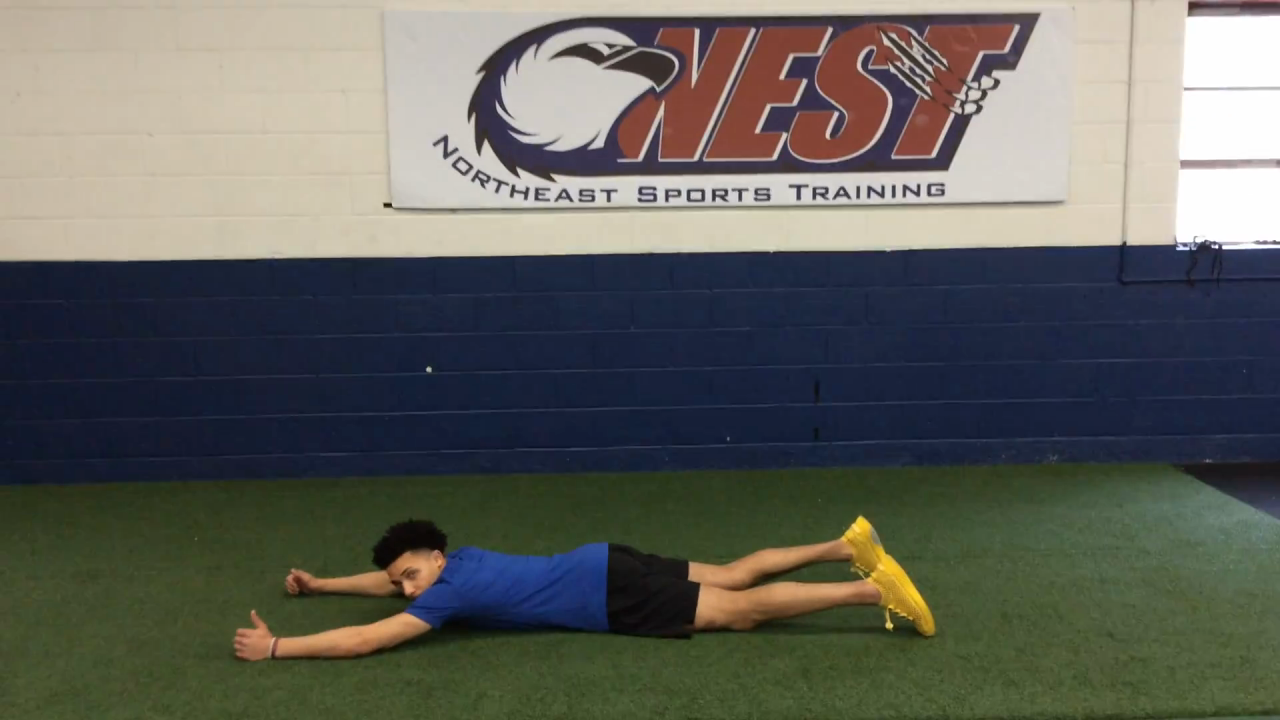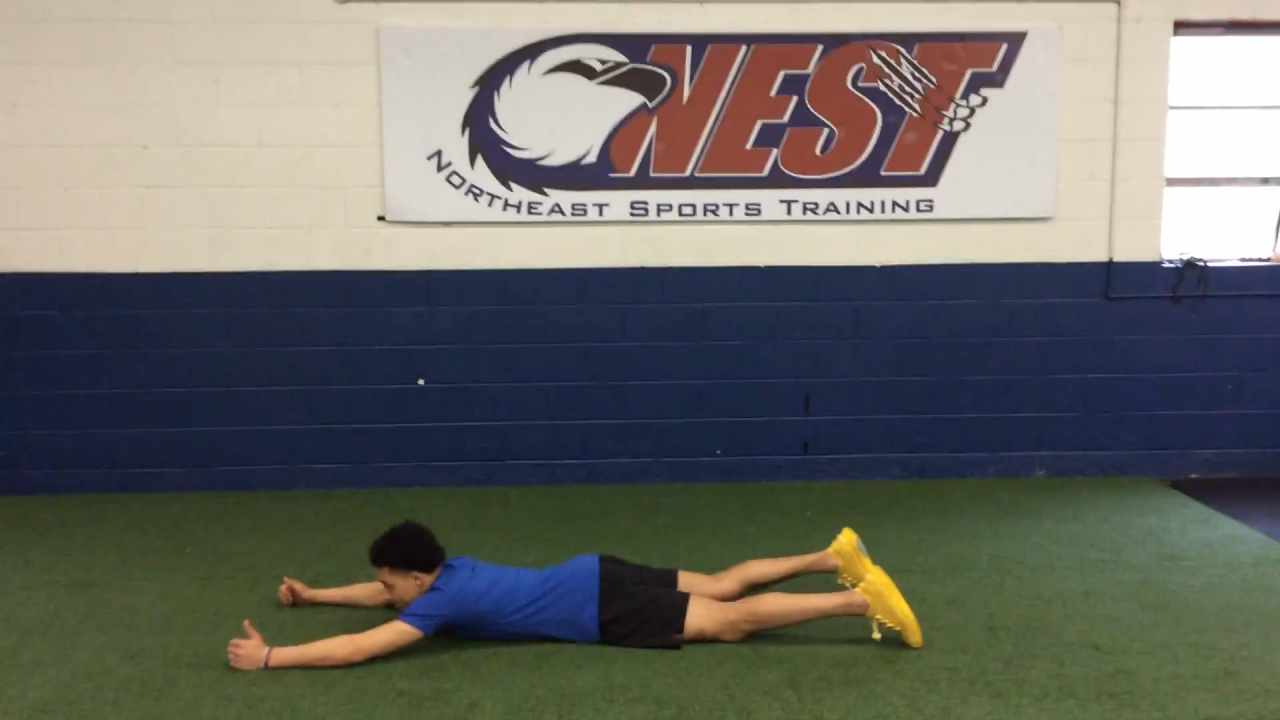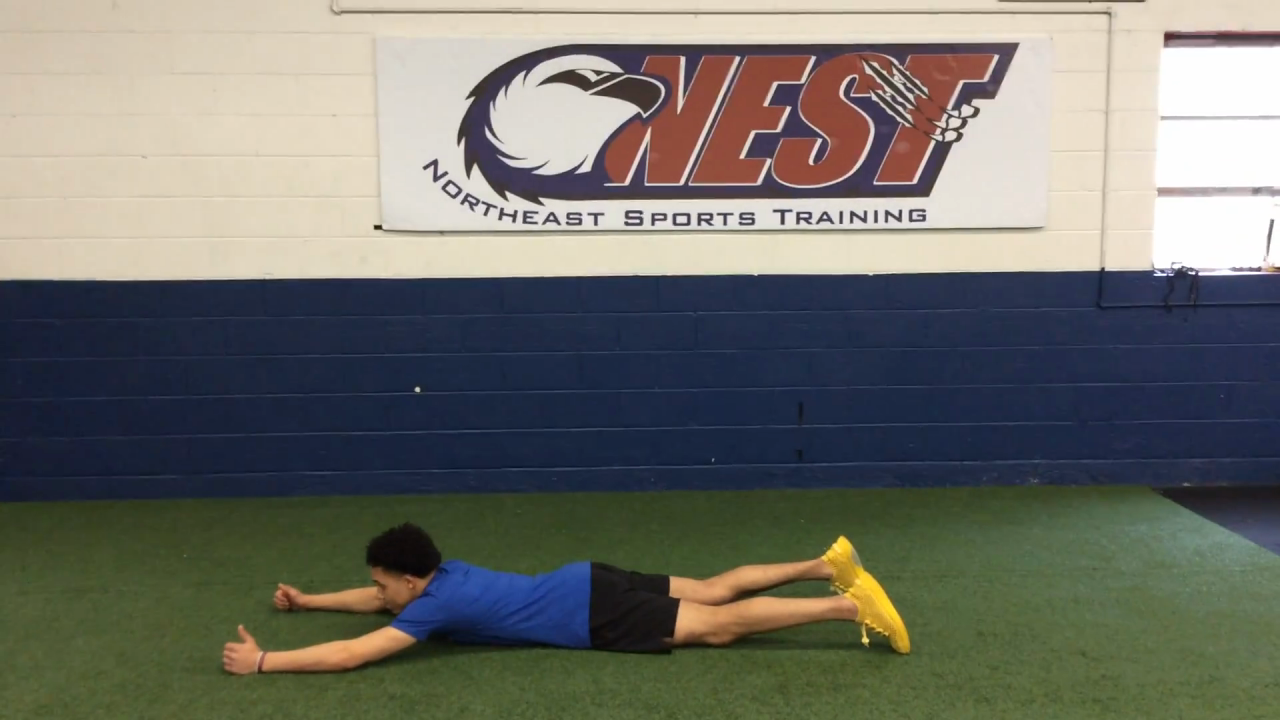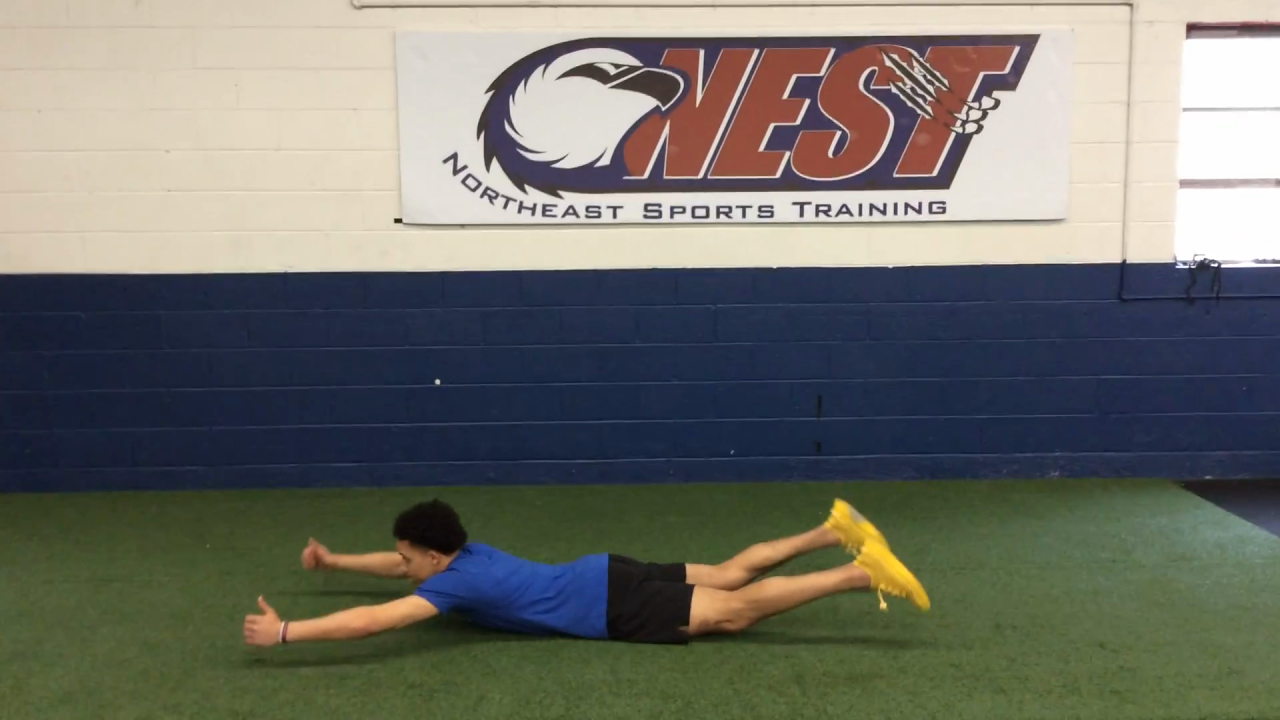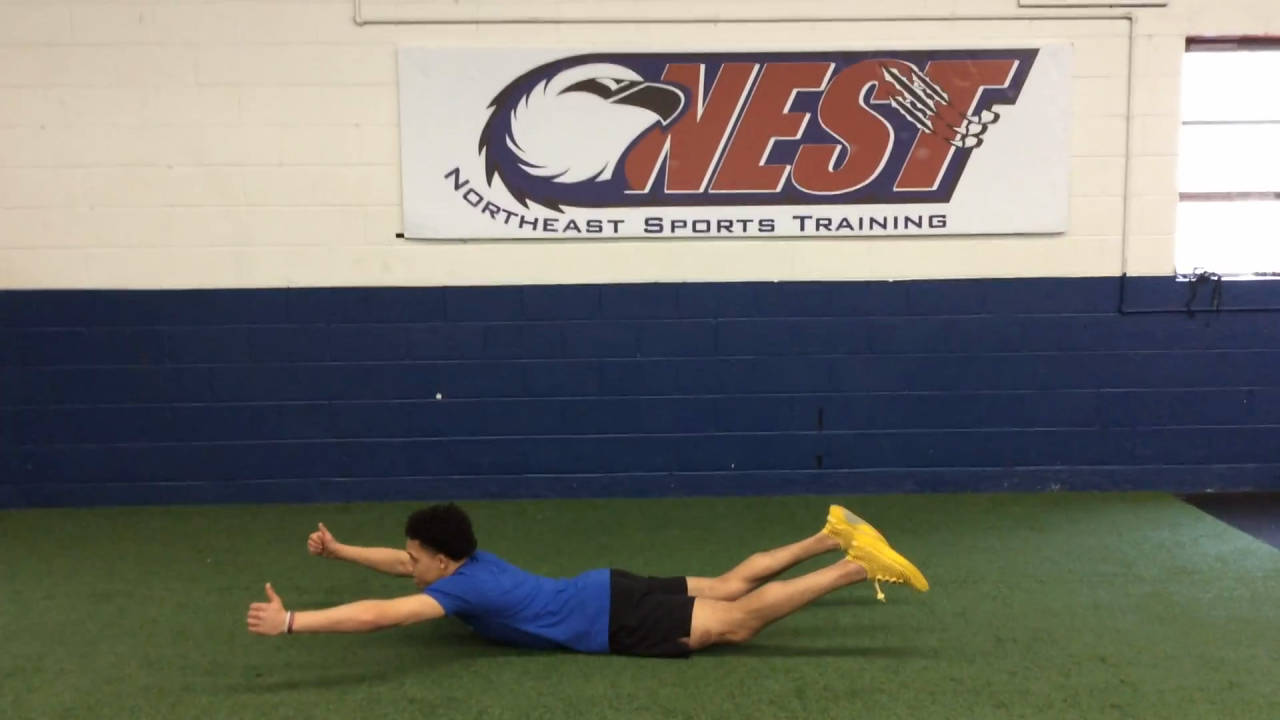
dt=0.4s
person 1, frame 1
left shoulder: (450, 590)
right shoulder: (451, 562)
left elbow: (364, 641)
right elbow: (386, 579)
left wrist: (276, 647)
right wrist: (319, 583)
left hip: (609, 594)
right hip: (603, 566)
left knee: (739, 611)
right knee: (732, 576)
left ankle: (870, 588)
right ankle: (846, 548)
person 1, frame 2
left shoulder: (441, 602)
right shoulder: (446, 569)
left elbow: (357, 649)
right elbow: (383, 594)
left wrist: (268, 657)
right wrist: (312, 594)
left hip: (602, 608)
right hip: (597, 578)
left knee: (729, 623)
right knee: (721, 586)
left ankle: (860, 599)
right ankle: (833, 557)
person 1, frame 3
left shoulder: (434, 607)
right shoulder: (442, 573)
left elbow: (350, 655)
right elbow: (378, 600)
left wrist: (263, 661)
right wrist: (307, 600)
left hip: (593, 615)
right hip: (588, 586)
left knee: (719, 626)
right knee: (713, 589)
left ankle: (850, 603)
right ankle: (826, 564)
person 1, frame 4
left shoulder: (455, 583)
right shoulder: (464, 552)
left elbow: (372, 621)
right elbow: (404, 565)
left wrist: (285, 632)
right wrist: (336, 560)
left hip: (612, 608)
right hip: (607, 578)
left knee: (735, 613)
right knee: (729, 575)
left ankle: (861, 573)
right ankle: (833, 530)
person 1, frame 5
left shoulder: (460, 589)
right shoulder: (469, 559)
left elbow: (378, 615)
right elbow: (406, 565)
left wrist: (290, 621)
right wrist: (339, 550)
left hip: (615, 621)
right hip: (609, 593)
left knee: (738, 623)
right knee: (728, 587)
left ankle: (858, 565)
right ankle: (831, 536)
